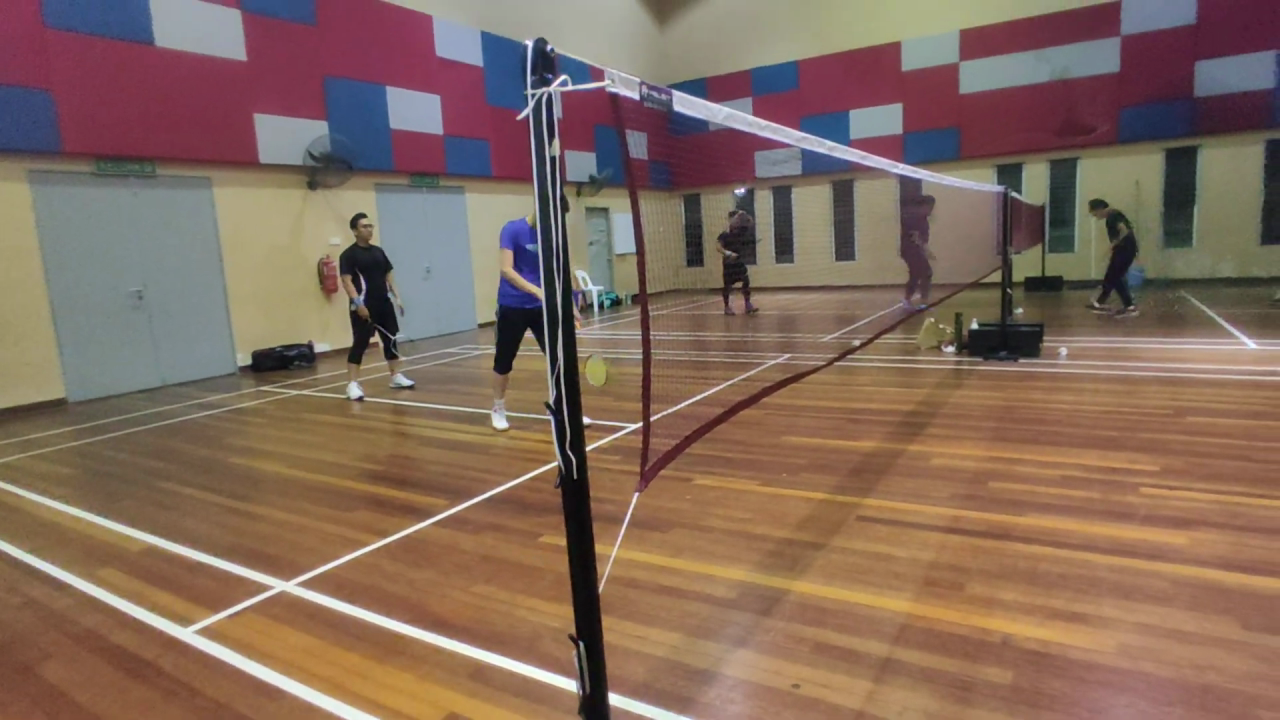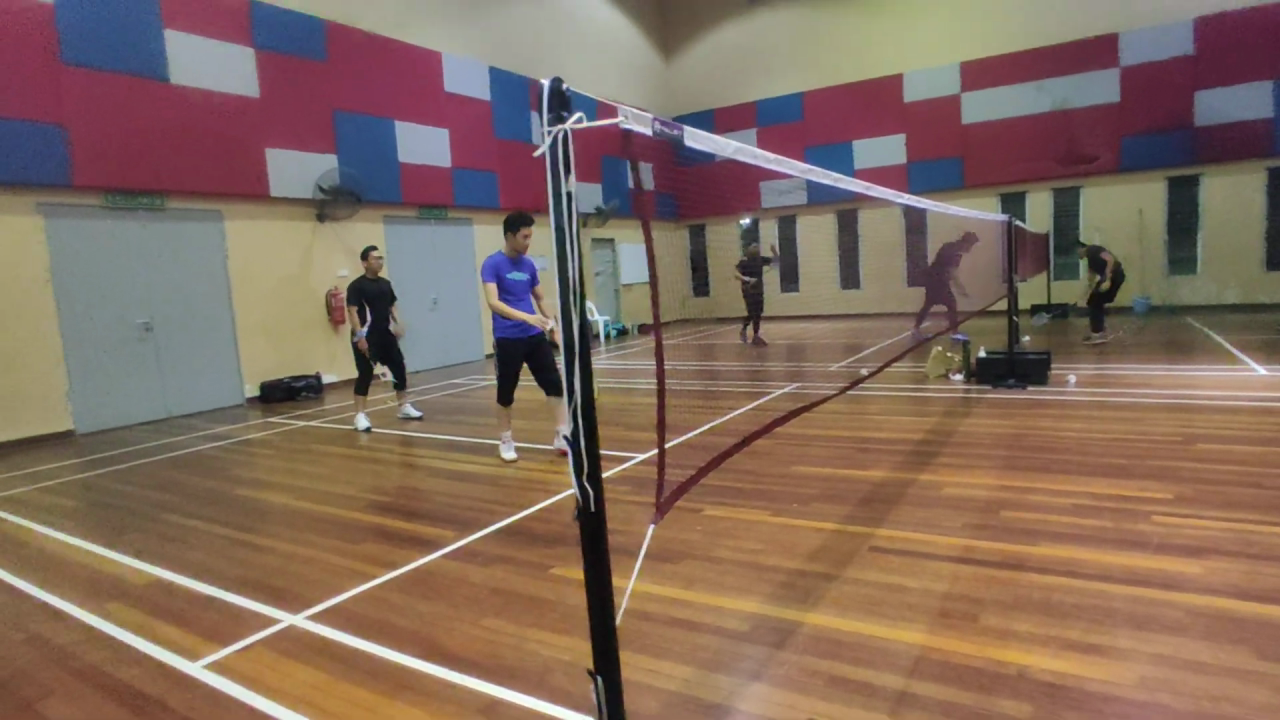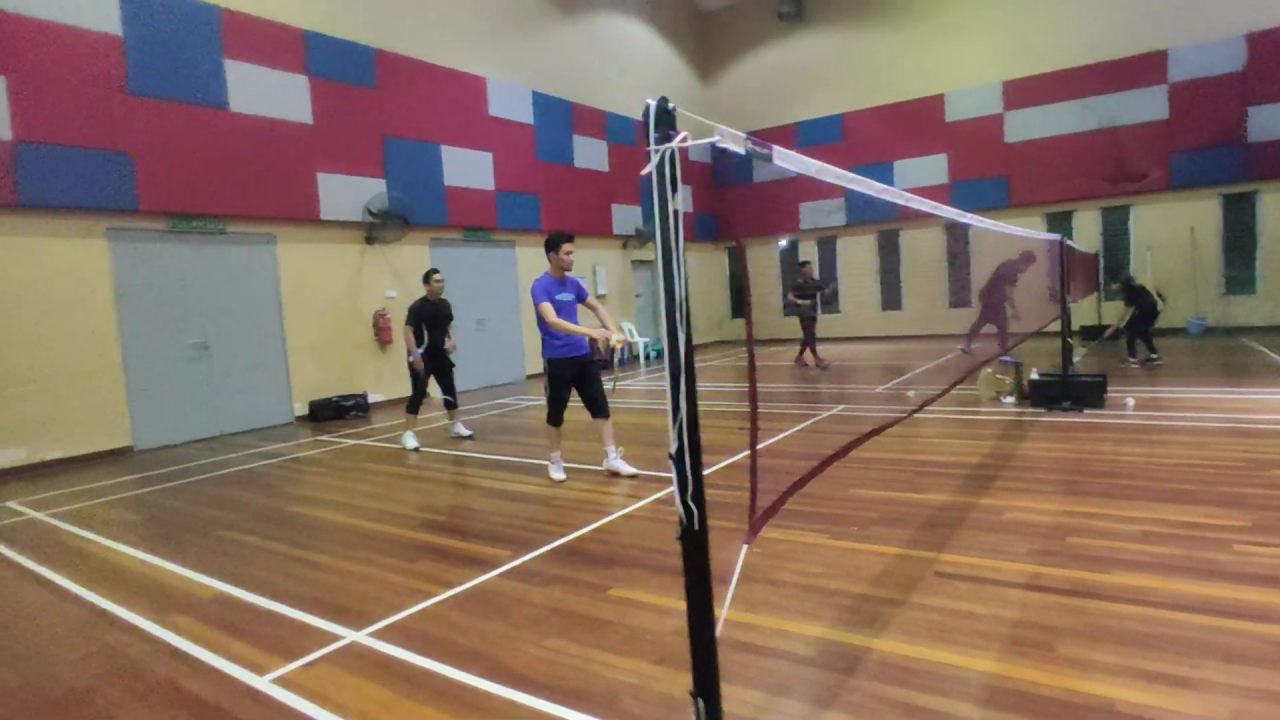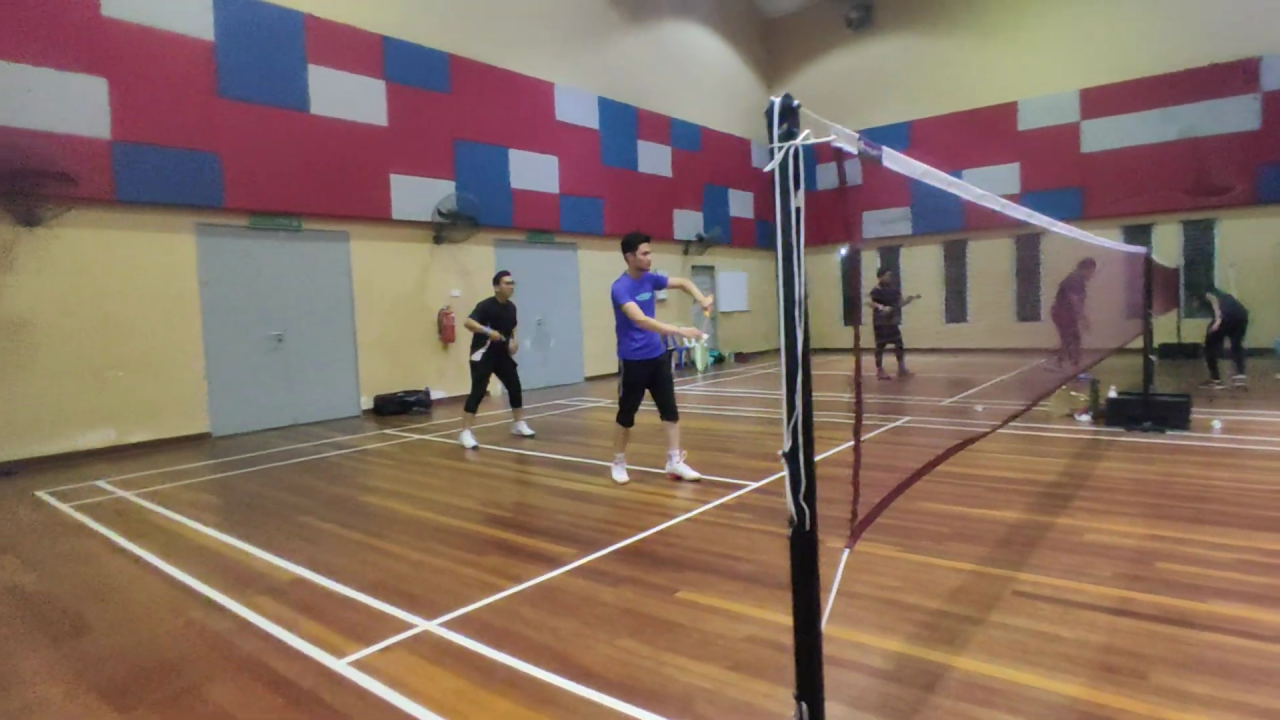
dt=0.4s
person 1, frame 1
right shoulder: (512, 230)
right elbow: (506, 270)
left wrist: (571, 304)
right wrist: (537, 291)
left hip: (541, 307)
right hip: (512, 307)
right knee: (503, 361)
right ankle: (498, 410)
person 1, frame 2
left shoulder: (528, 264)
right shoulder: (492, 264)
right elbow: (493, 303)
left wrist: (551, 324)
right wrist: (527, 317)
left hip: (535, 336)
right hip: (508, 339)
left knee: (555, 385)
right knee: (506, 394)
left ankle: (563, 437)
right ankle: (506, 441)
person 1, frame 3
left shoulder: (573, 283)
right shoulder: (541, 286)
left elbow: (596, 306)
right elbow: (552, 321)
left wrist: (612, 331)
right wrist: (591, 332)
left hip: (583, 355)
right hip: (557, 360)
left knee: (601, 406)
right knee: (556, 413)
left ankle: (612, 457)
right ankle: (555, 461)
person 1, frame 4
left shoulder: (650, 279)
right shoulder: (620, 288)
left elbow: (683, 282)
right elbow: (640, 320)
left wrist: (700, 298)
right wrist: (679, 331)
left hip: (657, 356)
right hip: (633, 360)
left knee: (670, 408)
right knee: (626, 414)
left ankle: (675, 461)
right ankle: (618, 462)
person 2, frame 1
left shoulder: (378, 251)
right shoulder: (349, 254)
left elbow: (388, 274)
right elbow: (346, 280)
left wrist: (397, 297)
right wrist: (358, 303)
left hip: (384, 303)
right hip: (363, 307)
left knee: (391, 339)
right knee: (360, 343)
left ankle: (396, 376)
right ankle: (353, 384)
person 2, frame 2
left shoulder: (385, 283)
right shoulder: (357, 286)
left elbow: (392, 306)
right elbow: (352, 312)
left wrist: (398, 324)
right wrist: (360, 336)
left hip: (386, 335)
right hip: (367, 338)
left knee: (399, 368)
right knee: (365, 375)
left ankle: (404, 406)
right ankle: (360, 416)
person 2, frame 3
left shoulder: (445, 305)
right shoulder: (418, 307)
right elbow: (408, 331)
left wrist: (451, 340)
right wrist: (415, 356)
left hip: (440, 355)
right hip: (422, 357)
left knee: (450, 389)
right knee: (419, 393)
left ankle: (456, 426)
right ankle: (409, 434)
person 2, frame 4
left shoulder: (511, 307)
right shoulder: (485, 306)
right elbow: (468, 322)
left wrist: (514, 342)
right wrist: (488, 331)
left hip: (502, 355)
right hip: (482, 356)
left knee: (515, 387)
right knee: (478, 392)
left ankle: (519, 424)
right ankle: (466, 432)
